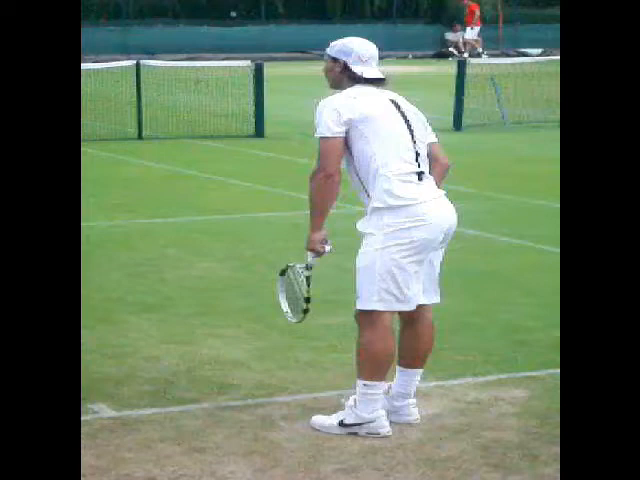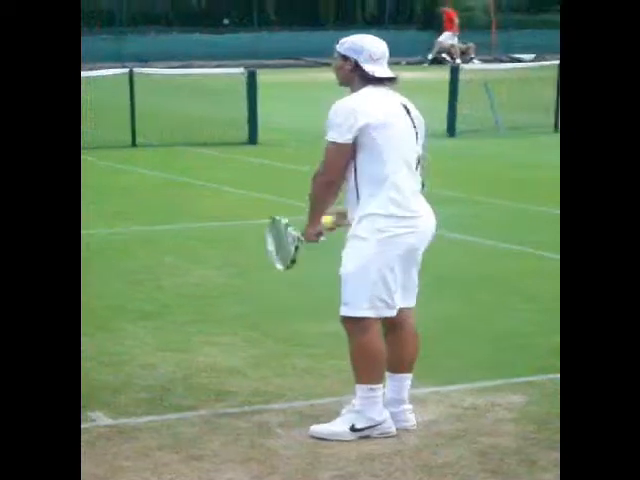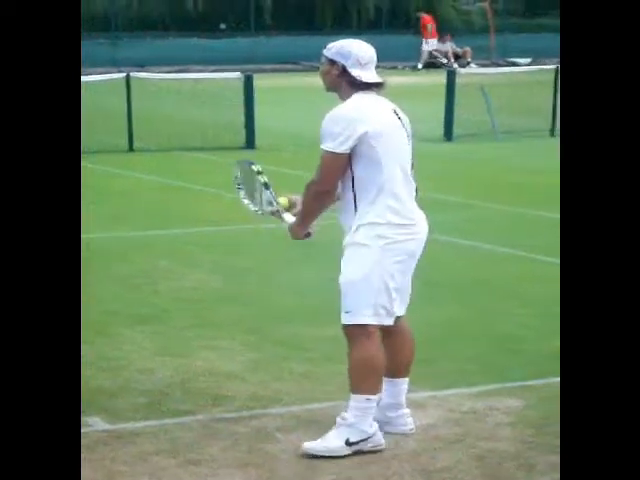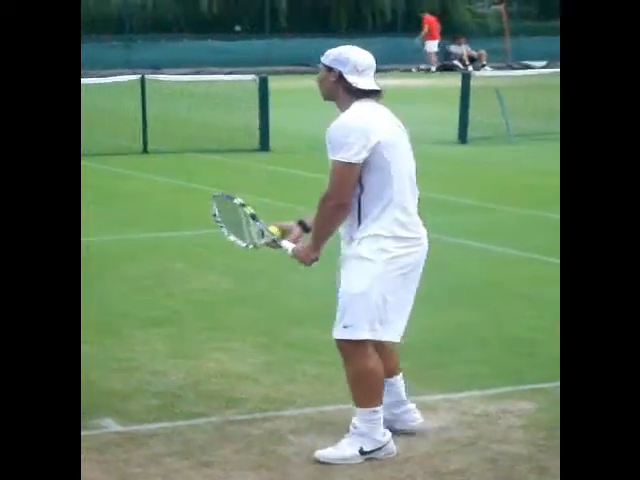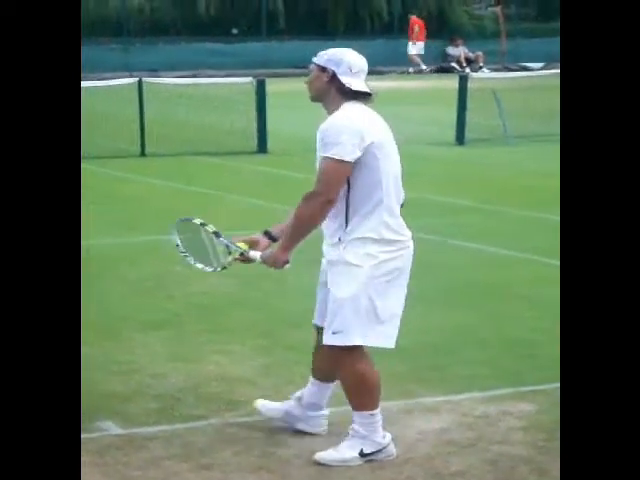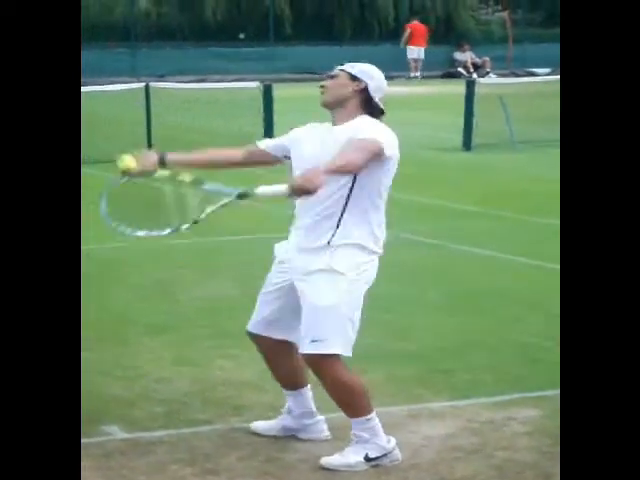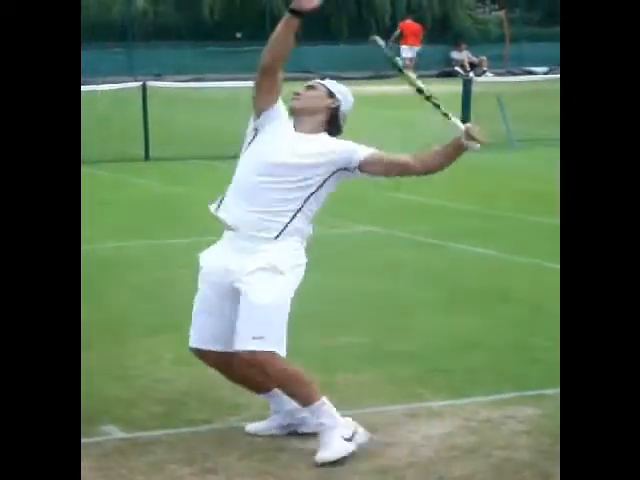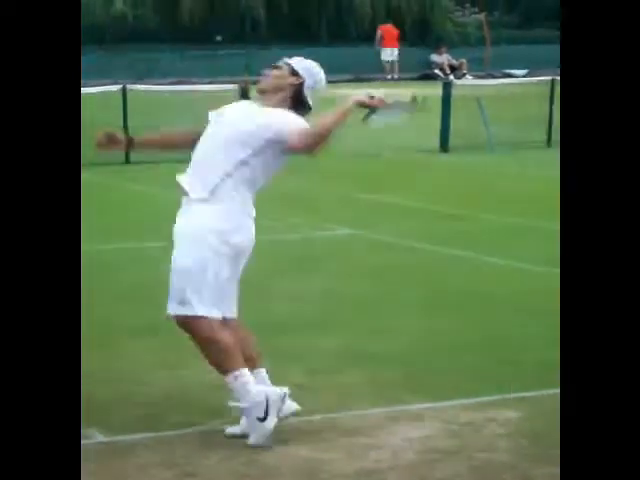
dt=0.4s
person 1, frame 1
left shoulder: (336, 104)
right shoulder: (400, 104)
left elbow: (326, 172)
right elbow: (439, 161)
left wrist: (317, 228)
left hip: (397, 220)
right hip: (436, 213)
left knee: (373, 314)
right knee: (416, 310)
left ankle: (366, 413)
right ankle: (401, 401)
person 1, frame 2
left shoulder: (349, 107)
right shoulder: (404, 107)
left elbow: (329, 176)
left wrist: (314, 219)
right wrist: (355, 209)
left hip: (382, 228)
right hip: (412, 220)
left knee: (361, 317)
right knee: (398, 314)
left ankle: (371, 414)
right ankle: (396, 405)
person 1, frame 3
left shoulder: (344, 115)
right shoulder: (385, 109)
left elbow: (324, 184)
left wrist: (302, 221)
right wrist: (309, 206)
left hip: (378, 234)
right hip: (401, 227)
left knee: (361, 327)
right knee: (391, 321)
left ankle: (360, 428)
right ankle: (392, 409)
person 1, frame 4
left shoulder: (350, 125)
right shoulder: (374, 116)
left elbow: (338, 200)
left wrist: (314, 245)
right wrist: (304, 226)
left hip: (382, 246)
right hip: (382, 241)
left knee: (354, 338)
right knee: (368, 333)
left ankle: (372, 435)
right ankle: (397, 410)
person 1, frame 5
left shoulder: (347, 123)
right shoulder: (342, 125)
left elbow: (322, 198)
right elbow: (316, 196)
left wrist: (284, 246)
right wrist: (269, 235)
left hip: (369, 251)
right hip: (348, 248)
left knee: (347, 343)
right knee: (328, 332)
left ankle: (371, 437)
right ankle: (308, 409)
person 1, frame 6
left shoulder: (372, 133)
right shoulder: (308, 135)
left elbow: (361, 154)
right elbow: (238, 154)
left wrist: (321, 173)
right wrist: (165, 160)
left hip: (340, 262)
right hip: (300, 256)
left knee: (325, 357)
right knee: (268, 335)
left ankle: (375, 443)
right ankle: (303, 418)
person 1, frame 7
left shoulder: (338, 151)
right shoulder: (271, 122)
left elbow: (412, 165)
right elbow: (269, 67)
left wrist: (452, 146)
left hip: (272, 259)
right hip: (227, 251)
left knee: (259, 355)
right knee: (208, 349)
left ankle: (339, 427)
right ankle: (290, 412)
person 1, frame 8
left shoulder: (281, 121)
right shoulder: (245, 111)
left elbow: (311, 140)
right elbow: (190, 139)
left wrist: (349, 107)
right wrist: (129, 140)
left hip: (212, 223)
right hip: (202, 218)
left knee: (196, 316)
right knee: (216, 317)
left ankle: (261, 401)
right ankle: (266, 397)
